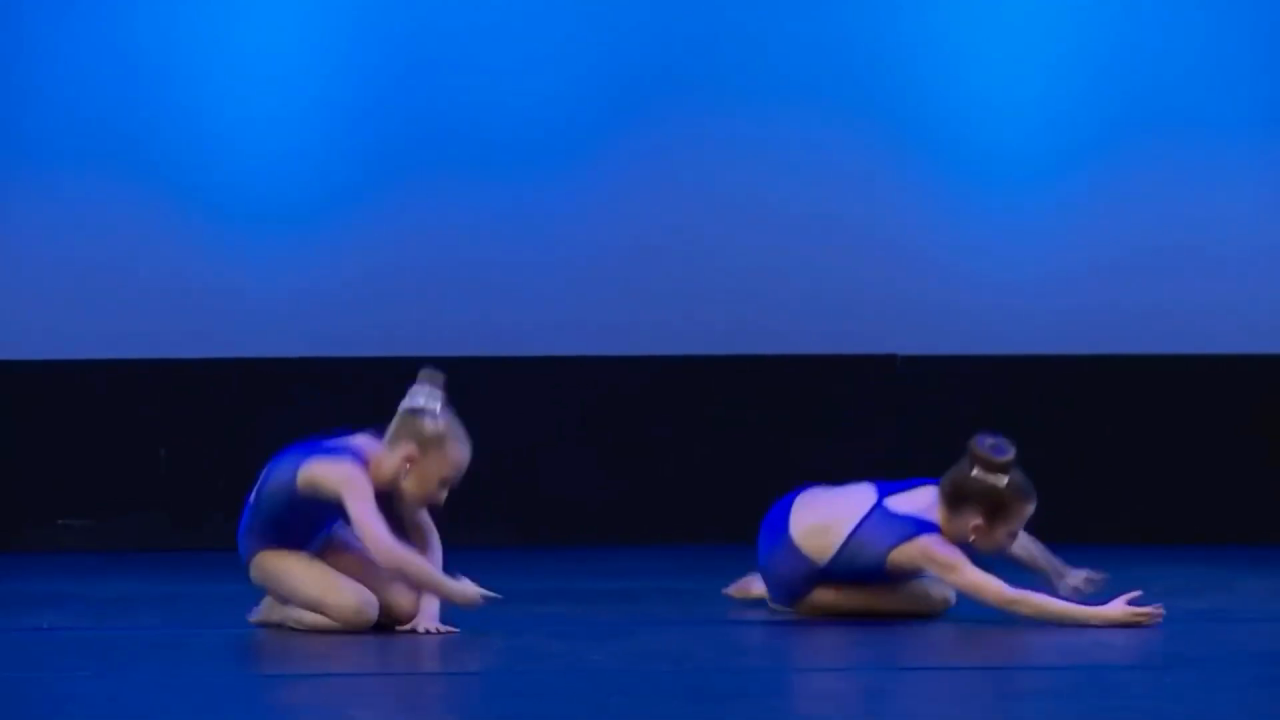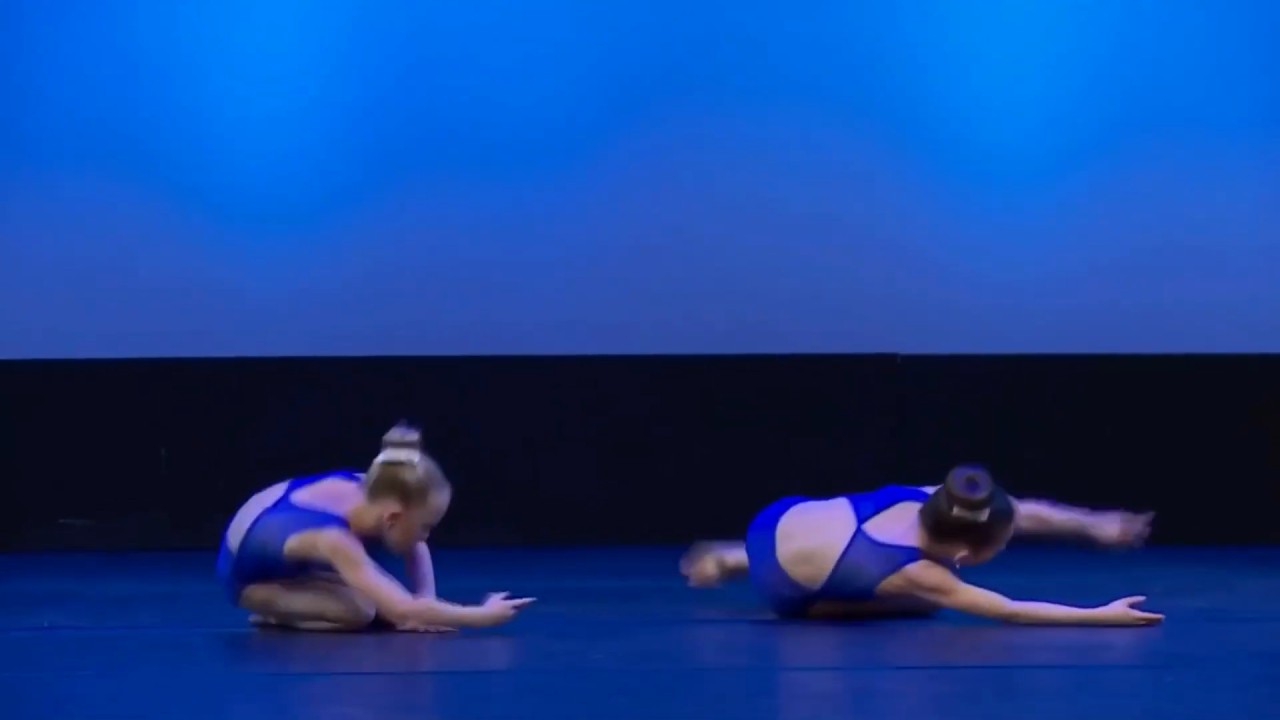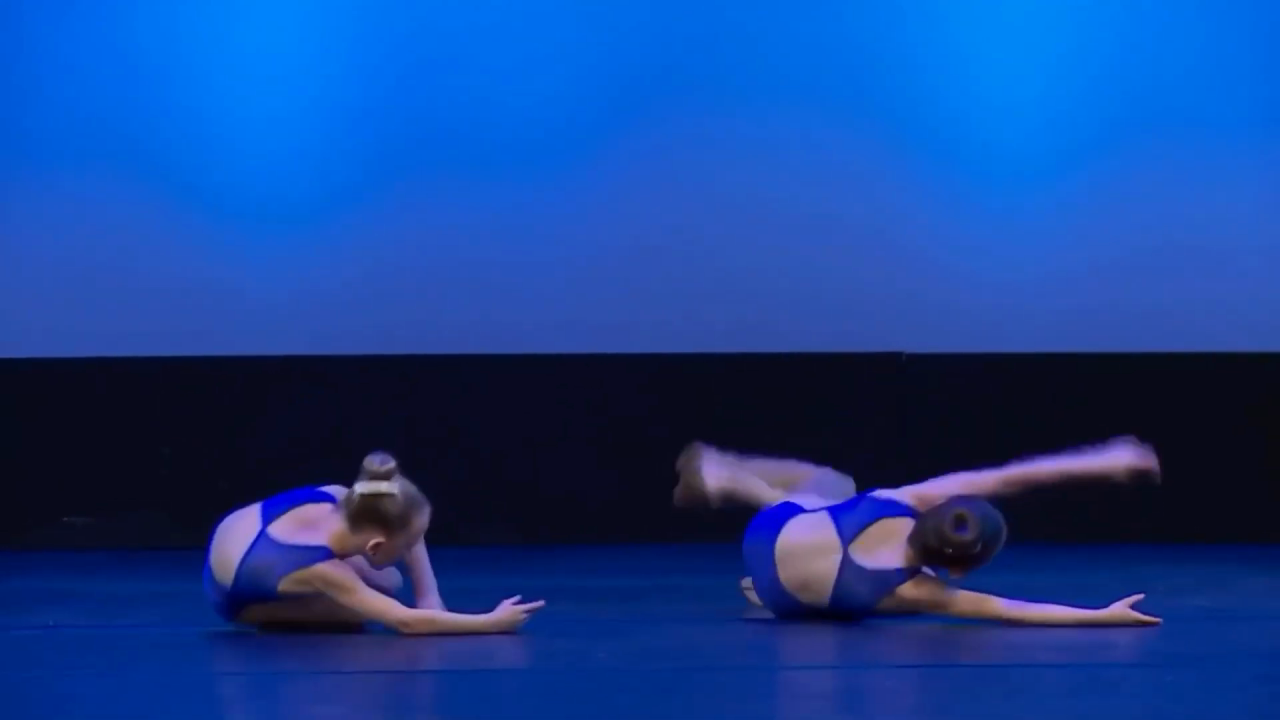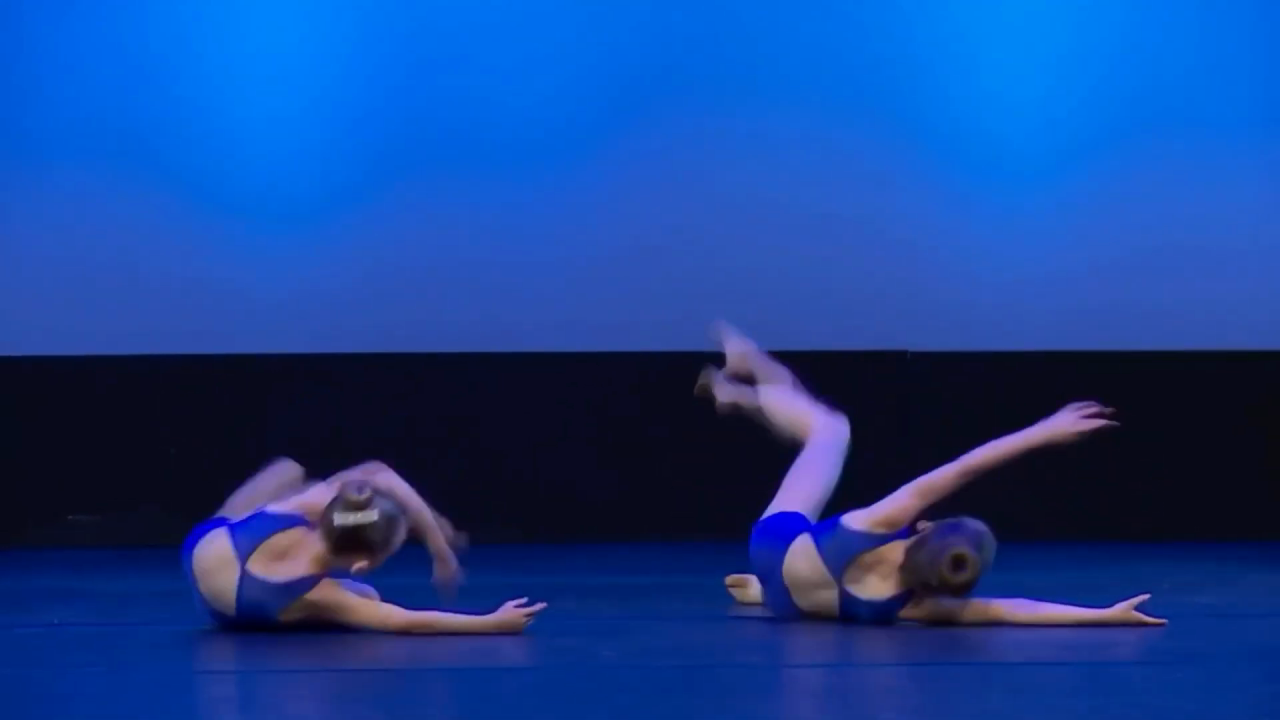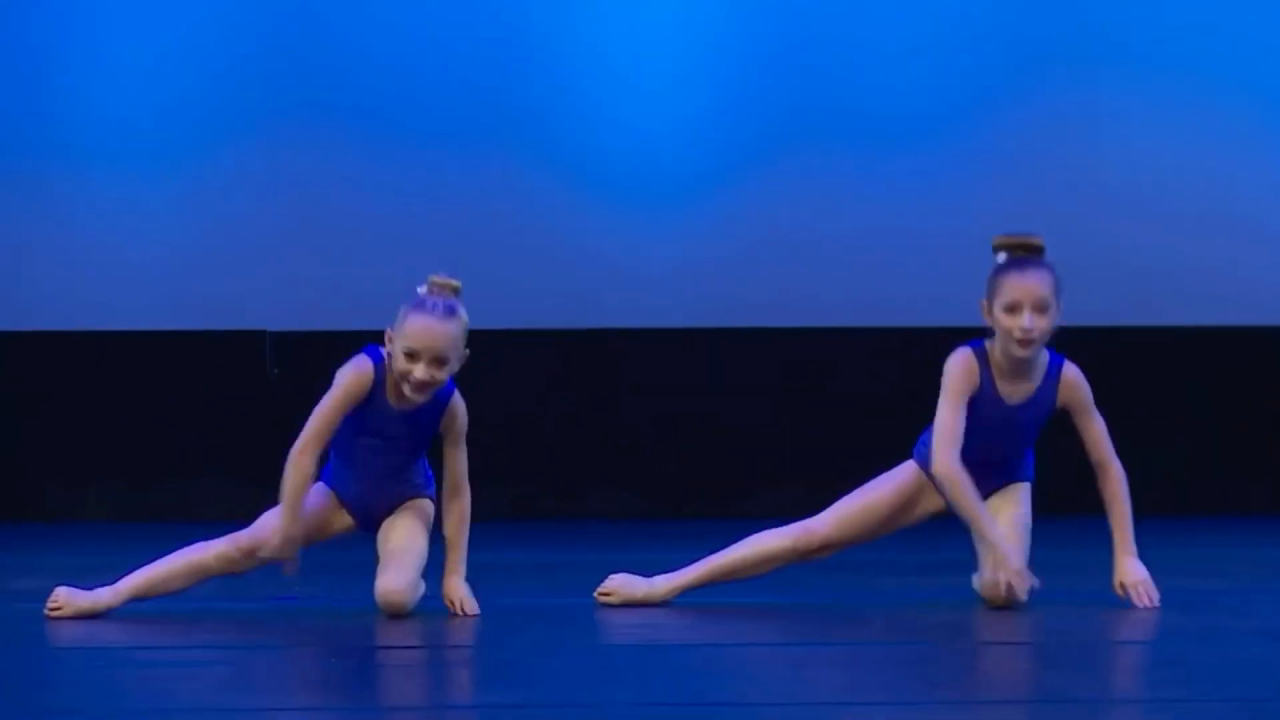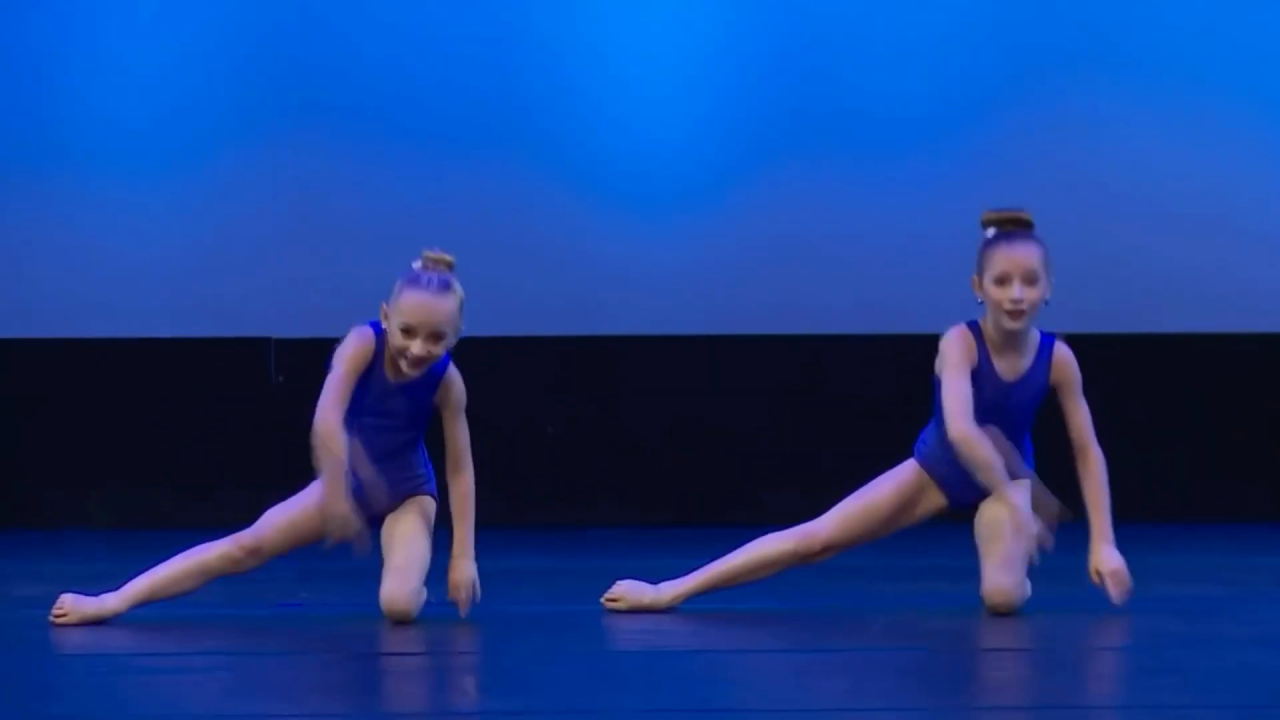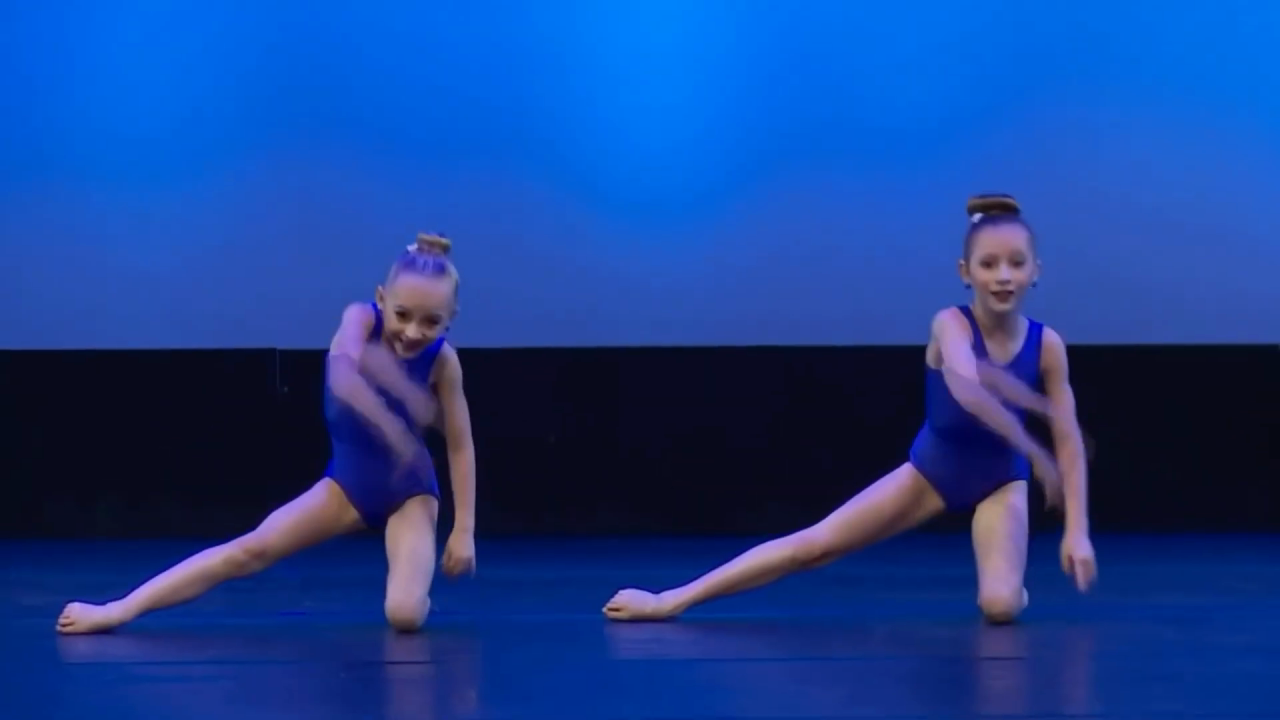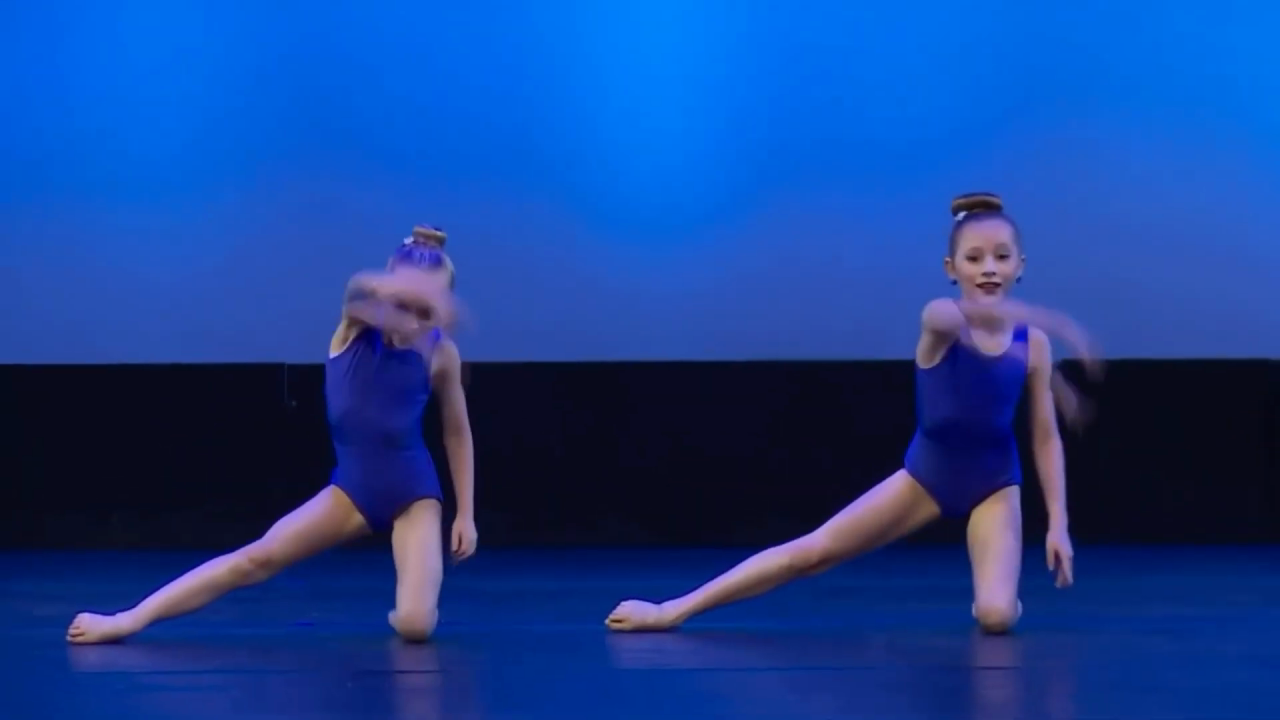
dt=0.2s
person 1, frame 1
left shoulder: (941, 495)
right shoulder: (929, 547)
left elbow: (1014, 535)
right elbow: (1011, 599)
left wrist: (1062, 573)
right wrist: (1099, 615)
left hip: (793, 512)
right hip: (791, 572)
right knee: (936, 598)
person 1, frame 2
left shoulder: (922, 498)
right shoulder: (918, 572)
left elbow: (1022, 512)
right elbow: (1010, 610)
left wrist: (1094, 523)
right wrist: (1101, 616)
left hip: (778, 522)
right hip: (781, 591)
right knee: (924, 601)
left ankle: (732, 558)
person 1, frame 3
left shoulder: (897, 507)
right shoulder: (906, 593)
left elbow: (1001, 479)
right elbow: (1002, 608)
left wrist: (1097, 461)
right wrist: (1098, 615)
left hip: (773, 533)
right hip: (781, 592)
left knee: (837, 488)
left ankle: (724, 478)
person 1, frame 4
left shoulder: (871, 532)
right shoulder: (908, 609)
left elbow: (950, 475)
right elbow: (1006, 611)
left wrist: (1039, 433)
right wrist: (1102, 616)
left hip: (780, 537)
left knee: (831, 429)
left ankle: (738, 394)
person 1, frame 5
left shoulder: (1065, 378)
right shoulder: (965, 364)
left elbow: (1108, 468)
right elbow: (945, 462)
left wrist: (1127, 558)
right wrist: (999, 545)
left hip: (1005, 483)
right hip: (936, 472)
left knee: (1004, 591)
right knee: (812, 535)
right ankle: (667, 583)
person 1, frame 6
left shoulder: (1057, 357)
right shoulder: (959, 341)
left elbow: (1088, 452)
right elbow: (961, 430)
left wrist: (1103, 542)
right wrist: (1019, 505)
left hip: (1007, 477)
right hip: (937, 467)
left knee: (1003, 595)
right knee: (816, 537)
left ankle: (1015, 575)
right ankle: (671, 590)
person 1, frame 7
left shoulder: (1047, 344)
right shoulder: (949, 325)
left elbow: (1069, 441)
right elbow: (966, 387)
left wrist: (1077, 530)
right wrist: (1030, 445)
left hip: (1000, 481)
right hip: (931, 468)
left knee: (1002, 605)
right knee: (815, 544)
left ankle: (1008, 582)
right ankle: (671, 600)
person 1, frame 8
left shoulder: (1034, 342)
right shoulder: (939, 320)
left elbow: (1046, 439)
right elbow: (970, 315)
left wrist: (1058, 526)
right wrist: (1057, 323)
left hip: (994, 486)
right hip: (926, 475)
left knee: (997, 616)
right knee: (813, 551)
left ankle: (996, 593)
right ankle: (672, 610)
person 2, frame 1
right shoulder: (351, 476)
left elbow: (426, 539)
right elbow: (388, 555)
left wrist: (428, 604)
right wrist: (452, 590)
left hip: (316, 531)
right hip: (268, 546)
left knee: (404, 609)
right knee: (361, 612)
left ankle: (298, 599)
right ankle: (280, 610)
person 2, frame 2
left shoulder: (359, 486)
right shoulder: (329, 538)
left elbow: (417, 552)
right elbow: (402, 610)
left wrist: (425, 606)
right wrist: (482, 615)
right hip: (250, 577)
left knee: (390, 600)
right knee: (360, 613)
right ankle: (280, 610)
person 2, frame 3
left shoulder: (335, 498)
right shoulder: (321, 568)
left elbow: (411, 539)
right elbow: (405, 620)
left wrist: (431, 602)
right wrist: (492, 621)
right hip: (236, 602)
right knee: (356, 613)
right ankle: (266, 615)
person 2, frame 4
left shoulder: (308, 513)
right shoulder: (316, 595)
left elbow: (378, 474)
right elbow: (408, 621)
left wrist: (436, 538)
right wrist: (492, 621)
right knee: (368, 600)
person 2, frame 5
left shoulder: (450, 405)
right shoulder: (364, 371)
left elbow: (457, 491)
right elbow: (306, 448)
left wrist: (455, 576)
right wrist: (288, 523)
left hip: (406, 501)
right hip: (342, 489)
left knee: (395, 597)
right knee: (242, 547)
left ankle: (375, 581)
right ankle: (107, 595)
person 2, frame 6
left shoulder: (446, 379)
right shoulder: (363, 341)
left elbow: (460, 467)
right elbow: (326, 423)
left wrist: (463, 555)
right wrist: (339, 499)
left hip: (408, 492)
right hip: (347, 480)
left knee: (400, 604)
right knee: (246, 546)
left ankle: (412, 584)
right ankle: (114, 600)
person 2, frame 7
left shoulder: (443, 360)
right shoulder: (359, 318)
left elbow: (461, 447)
right elbow: (344, 377)
left wrist: (464, 530)
right wrist: (392, 428)
left hip: (410, 491)
right hip: (347, 482)
left knee: (406, 615)
right knee: (251, 550)
left ankle: (413, 592)
right ankle: (120, 609)
person 2, frame 8
left shoulder: (441, 352)
right shoulder: (355, 323)
left elbow: (458, 435)
right elbow: (360, 291)
left wrist: (465, 515)
right wrist: (403, 291)
left hip: (415, 496)
right hip: (351, 488)
left knee: (415, 625)
right knee: (258, 558)
left ankle: (411, 605)
right ankle: (129, 619)
